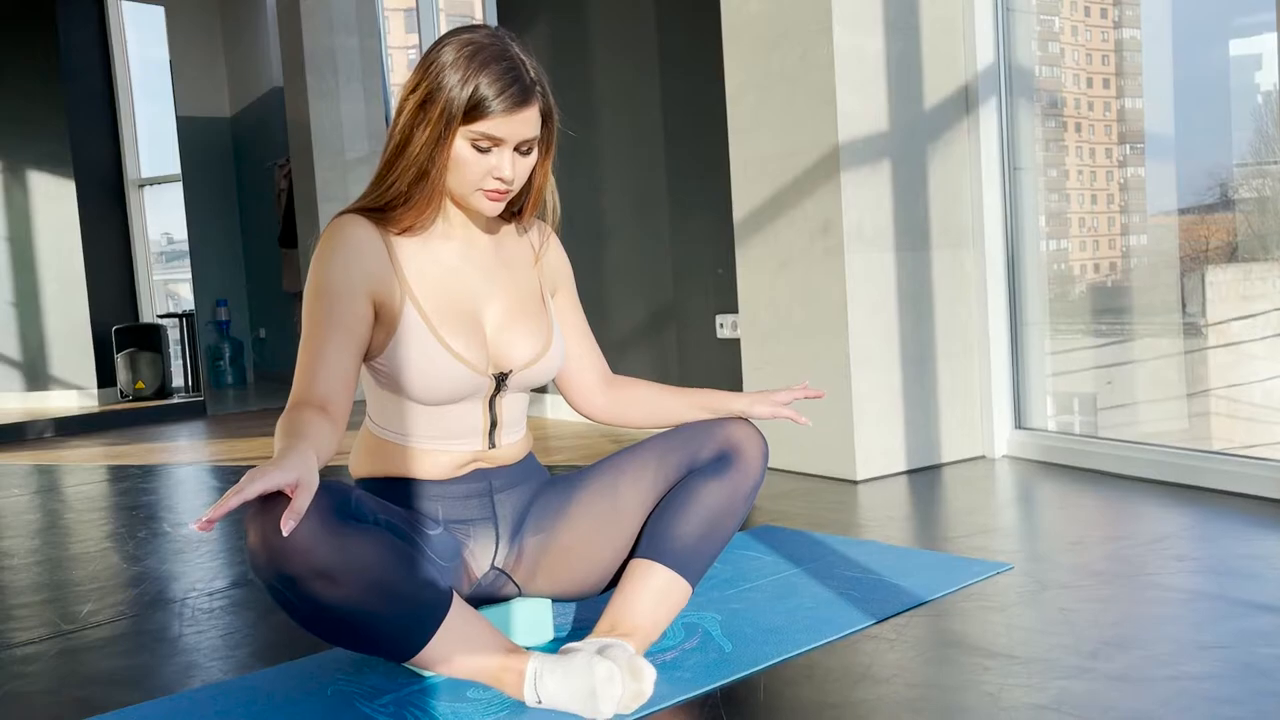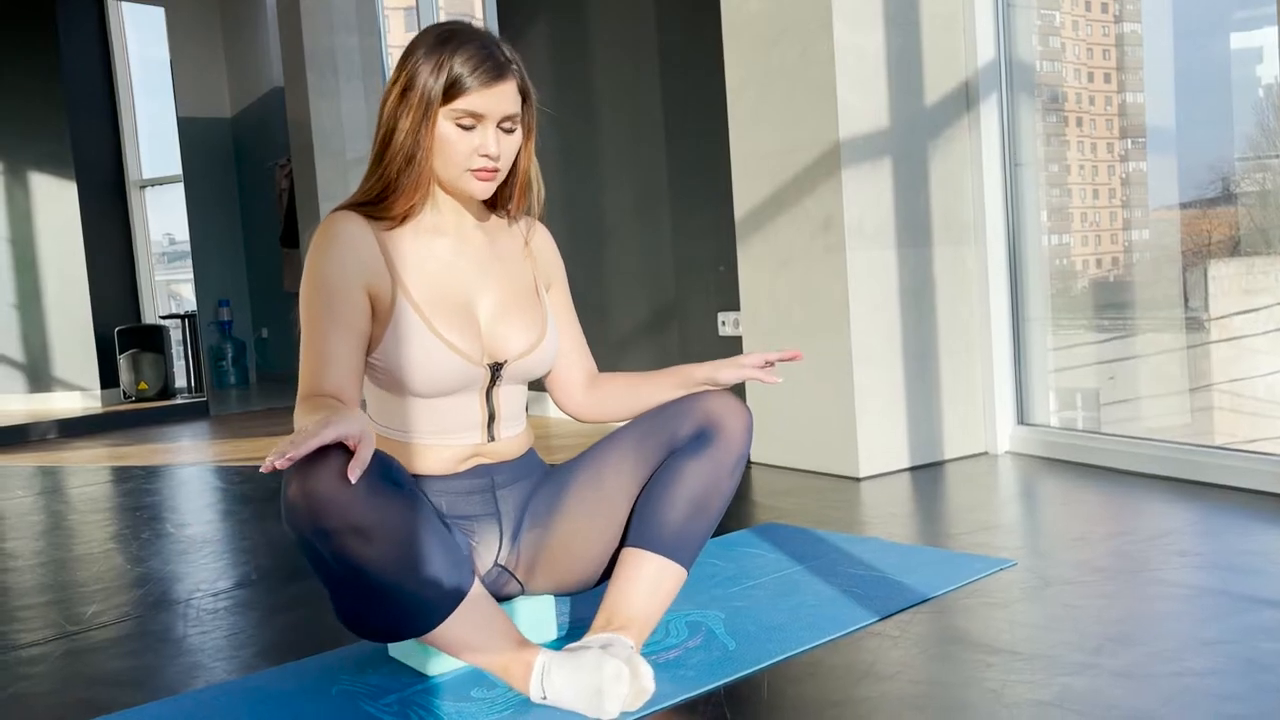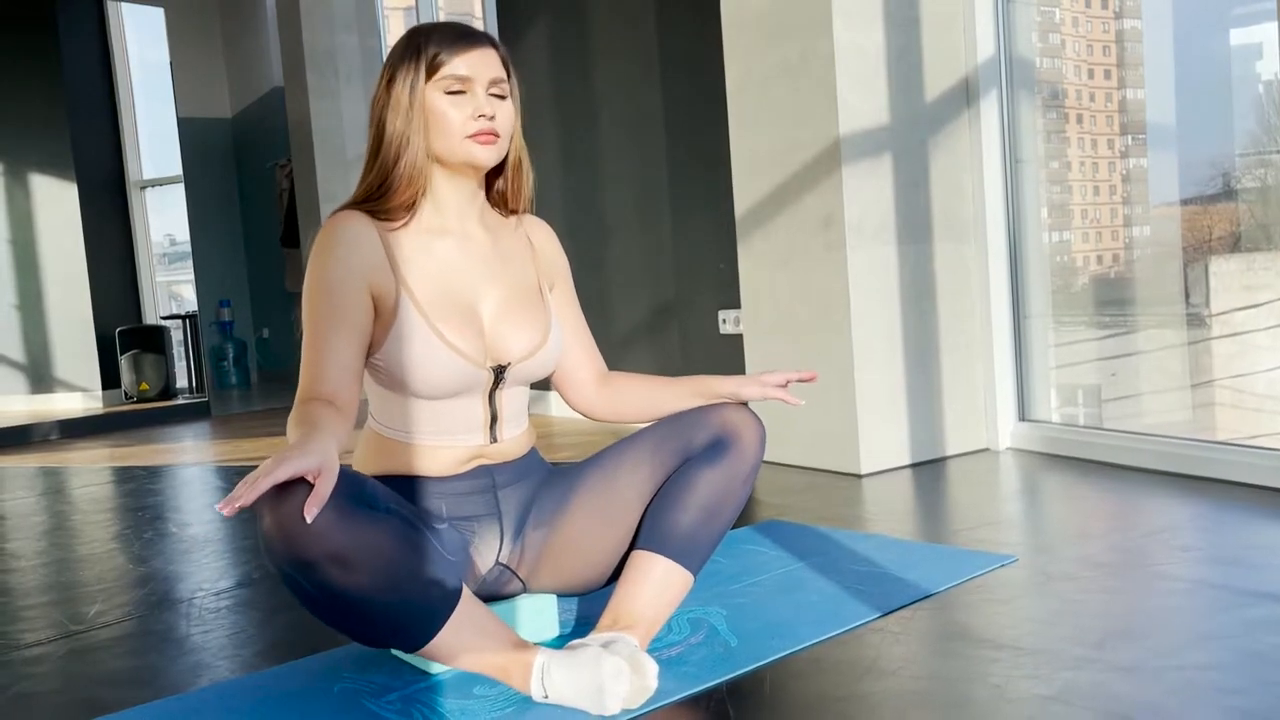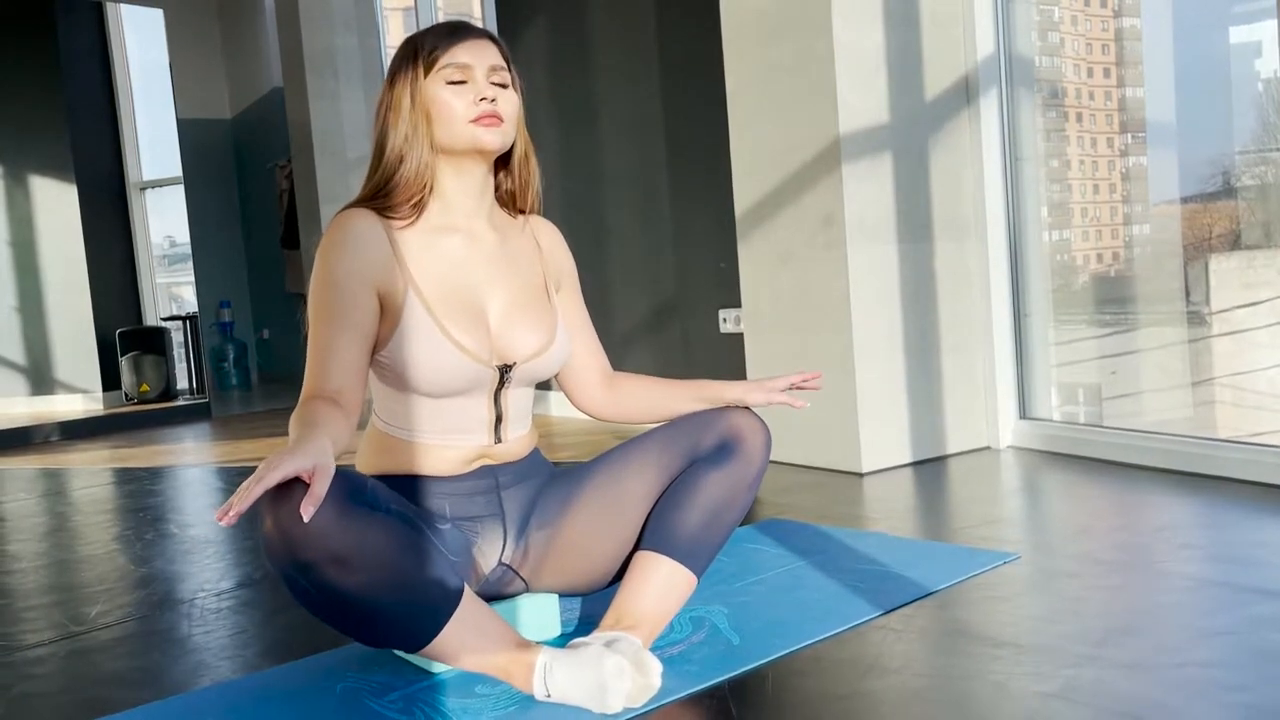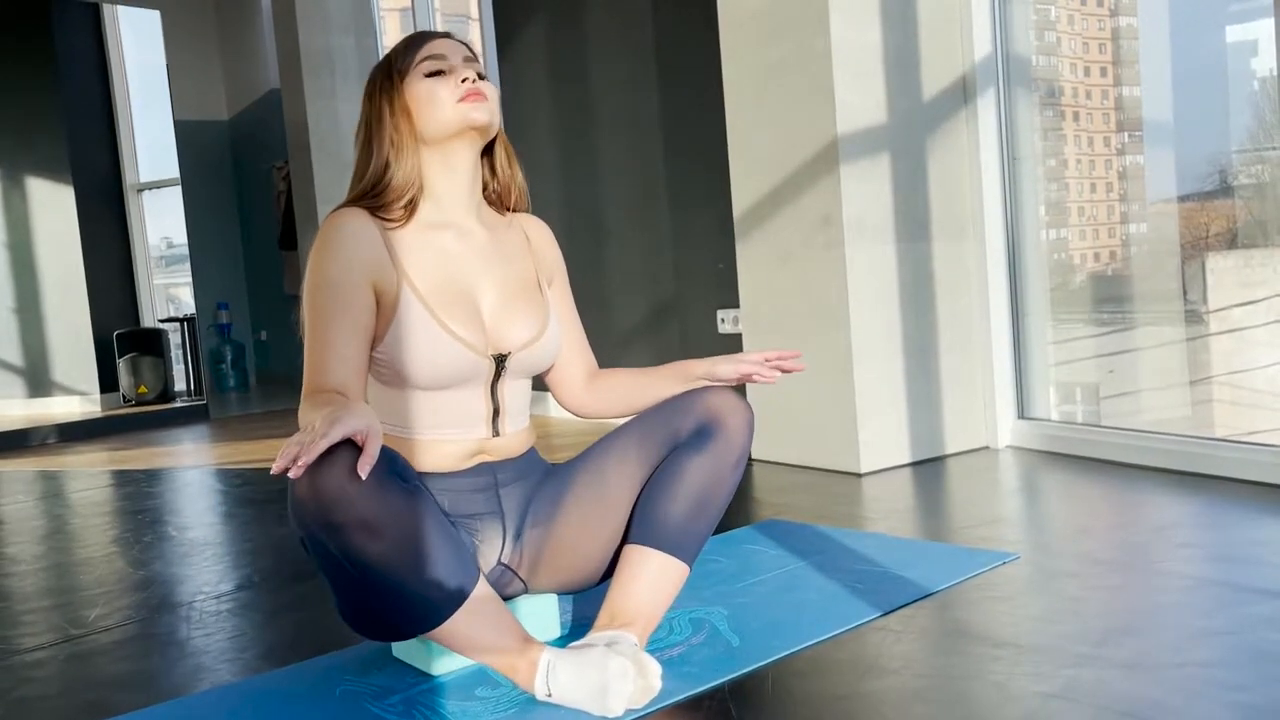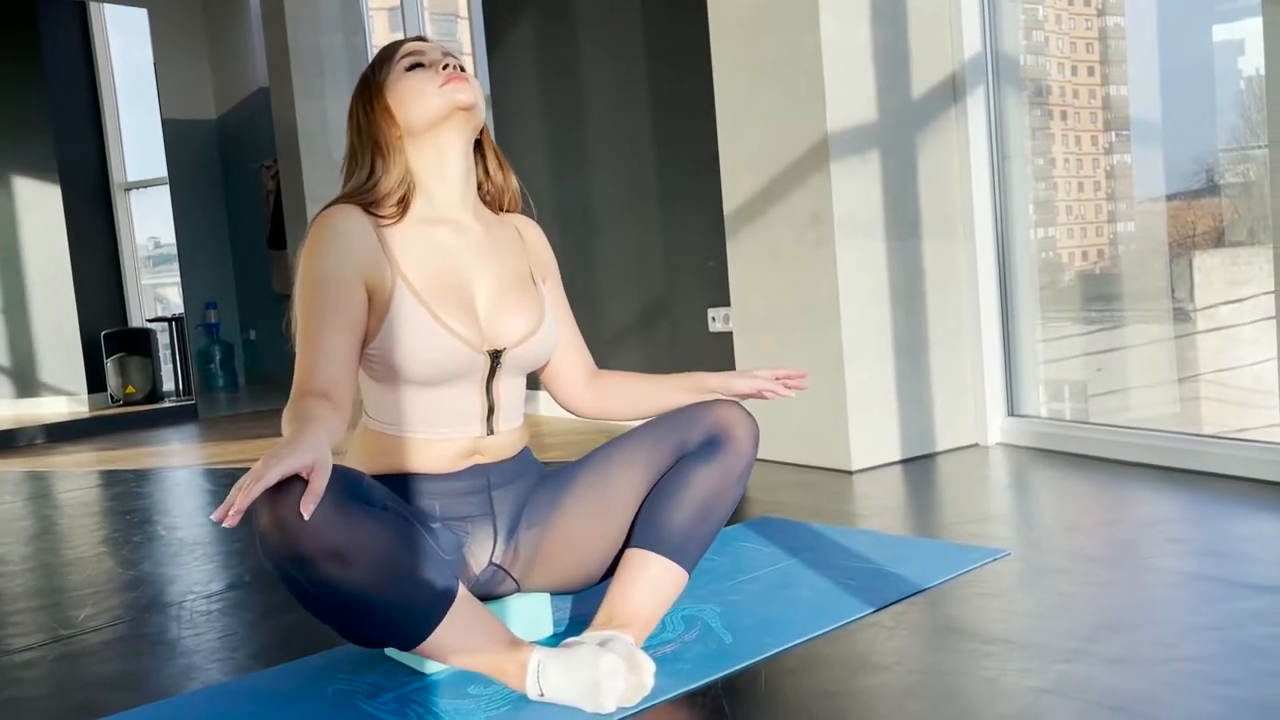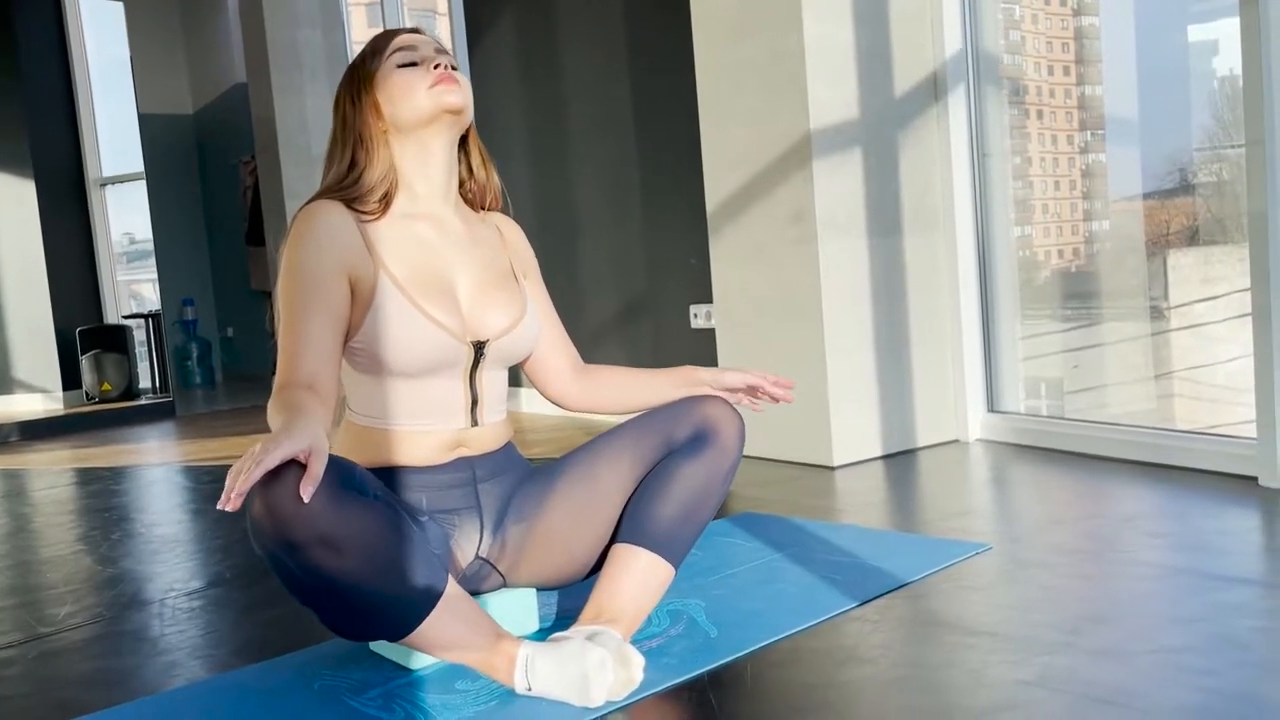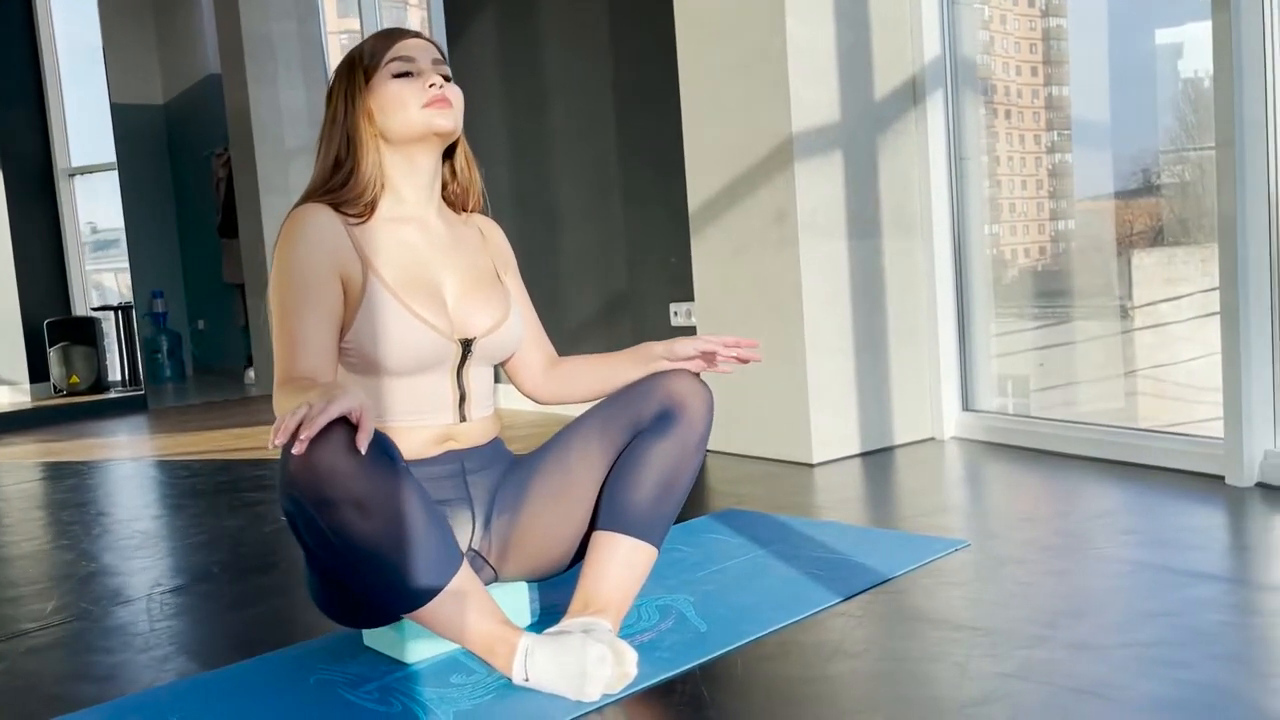
dt=0.5s
person 1, frame 1
left shoulder: (536, 246)
right shoulder: (361, 244)
left elbow: (598, 391)
right elbow: (318, 401)
left wrist: (733, 400)
right wrist: (299, 455)
left hip: (524, 513)
right hip: (411, 529)
left knee: (731, 447)
right knee: (287, 532)
left ankle: (611, 652)
person 1, frame 2
left shoulder: (530, 242)
right shoulder: (353, 241)
left elbow: (582, 391)
right elbow: (322, 398)
left wrist: (709, 371)
right wrist: (341, 419)
left hip: (528, 510)
right hip: (413, 531)
left knee: (718, 418)
right knee: (325, 484)
left ankle: (612, 648)
person 1, frame 3
left shoulder: (533, 240)
right shoulder: (358, 240)
left elbow: (593, 388)
right elbow: (325, 398)
left wrist: (724, 385)
right wrist: (317, 442)
left hip: (528, 508)
right hip: (413, 527)
left knee: (730, 431)
right knee: (300, 515)
left ankle: (616, 645)
person 1, frame 4
left shoulder: (540, 241)
right shoulder: (365, 239)
left elbow: (597, 389)
right elbow: (330, 397)
left wrist: (730, 389)
right wrist: (315, 444)
left hip: (530, 509)
right hip: (414, 526)
left knee: (735, 433)
right knee: (302, 515)
left ankle: (618, 646)
person 1, frame 5
left shoulder: (530, 238)
right shoulder: (358, 237)
left elbow: (582, 387)
right elbow: (328, 393)
left wrist: (708, 368)
right wrist: (345, 414)
left hip: (530, 508)
right hip: (416, 531)
left knee: (718, 415)
right knee: (334, 479)
left ankle: (615, 644)
person 1, frame 6
left shoulder: (522, 237)
right shoulder: (351, 233)
left elbow: (581, 386)
right elbow: (321, 394)
left wrist: (714, 383)
right wrist: (307, 438)
left hip: (522, 507)
right hip: (408, 528)
left knee: (723, 429)
right knee: (298, 511)
left ankle: (612, 643)
person 1, frame 7
left shoulder: (502, 236)
right shoulder: (334, 227)
left elbow: (568, 378)
right elbow: (304, 383)
left wrist: (698, 378)
right wrist: (301, 423)
left hip: (506, 502)
right hip: (395, 524)
left knee: (708, 423)
right knee: (290, 497)
left ankle: (599, 637)
right ankle: (514, 660)
person 1, frame 8
left shoulder: (484, 235)
right shoulder: (322, 230)
left elbow: (544, 375)
right elbow: (296, 387)
left wrist: (661, 352)
right wrist: (330, 396)
left hip: (496, 499)
right hip: (389, 524)
left knee: (678, 397)
right knee: (324, 459)
left ankle: (590, 629)
right ankle: (517, 650)
